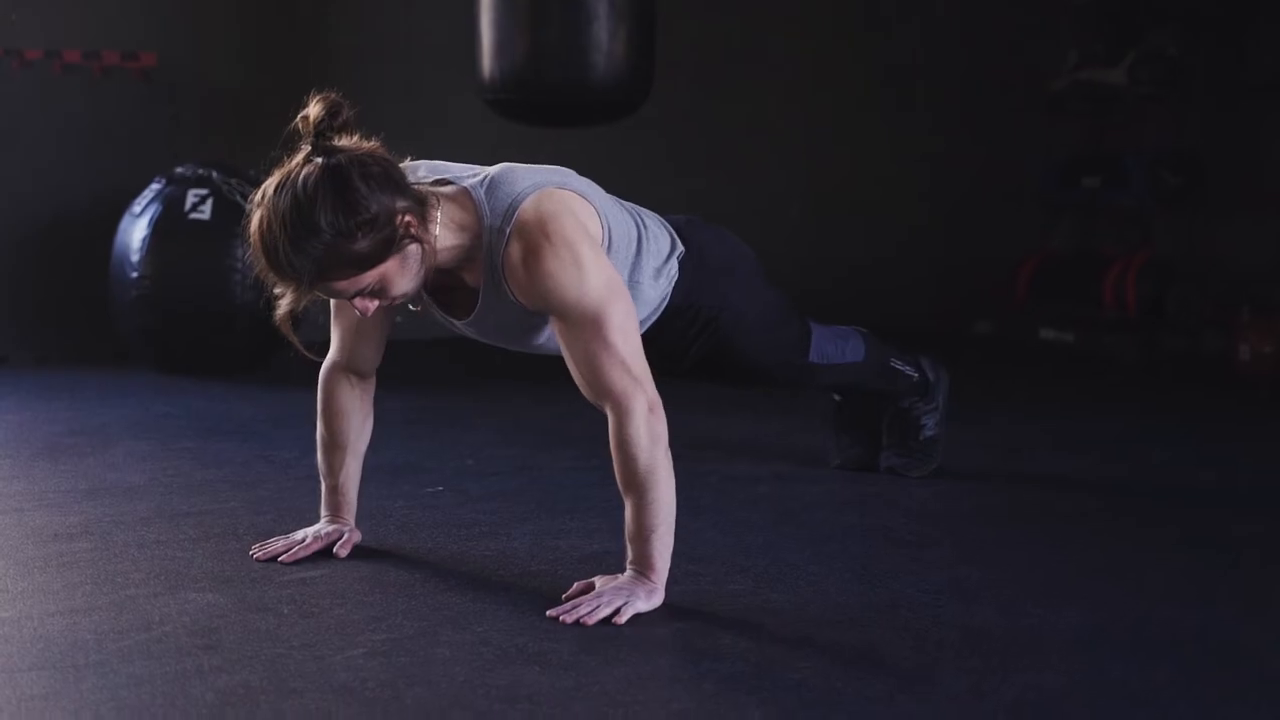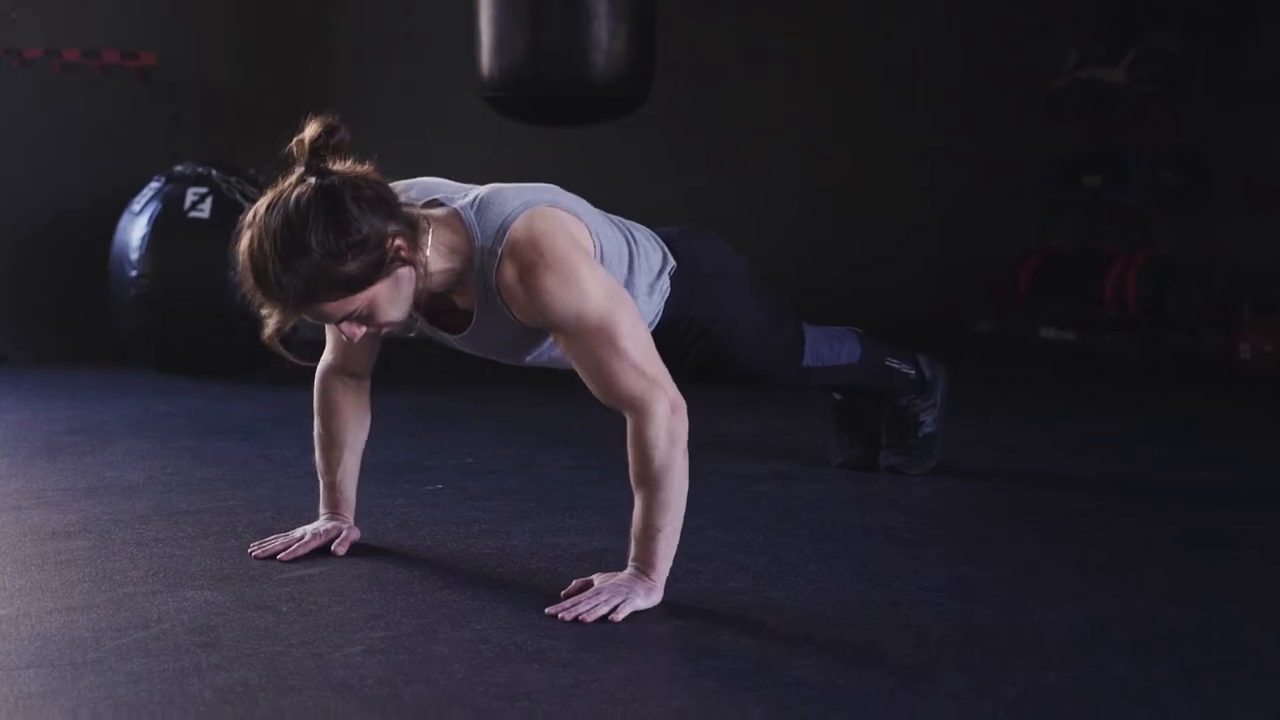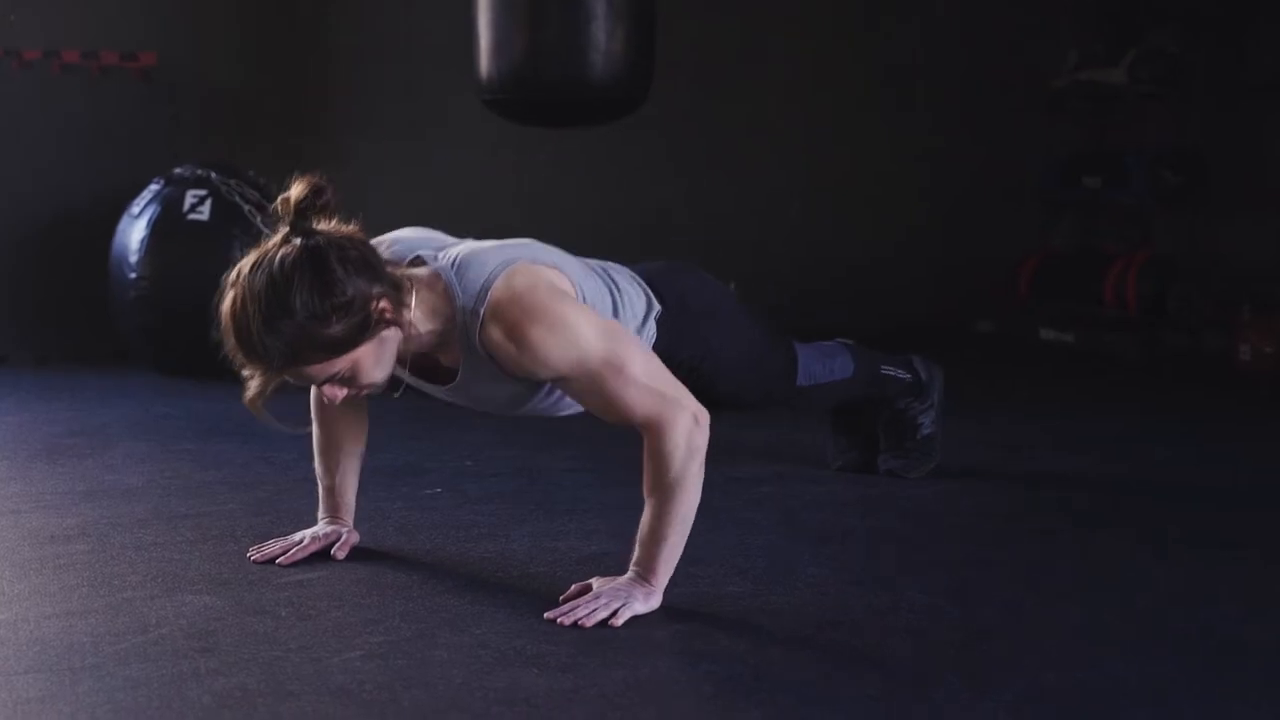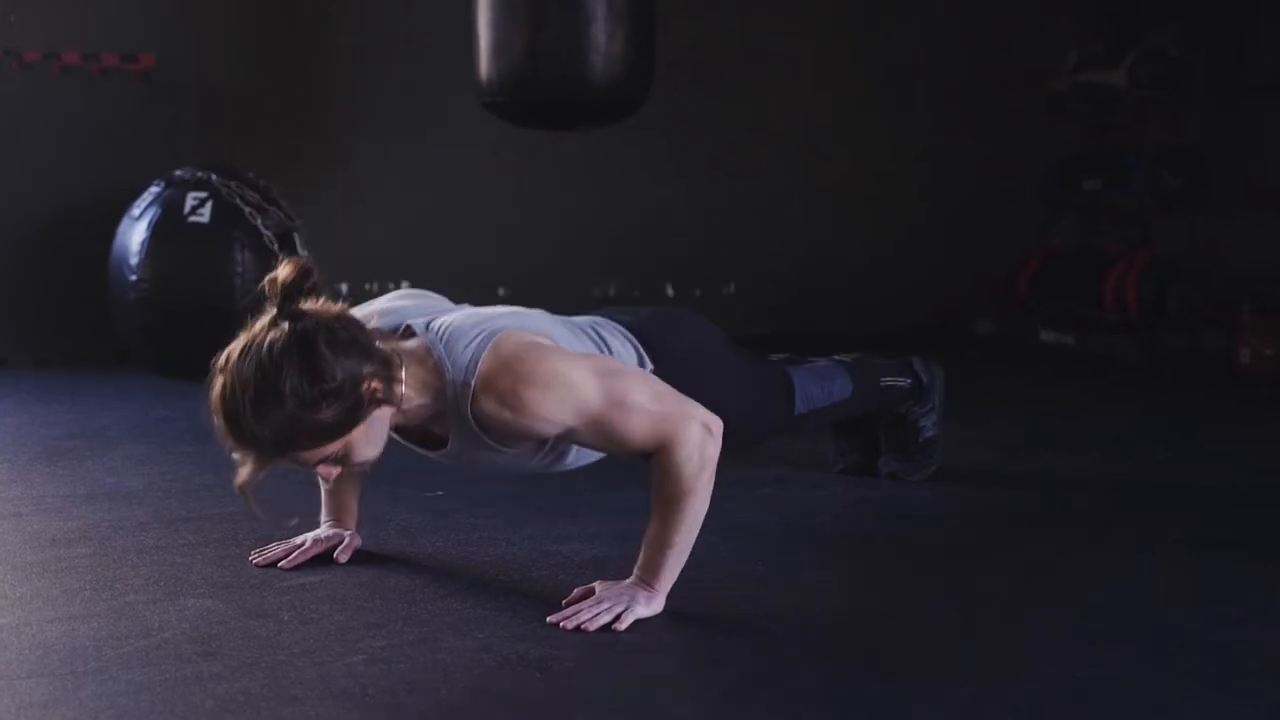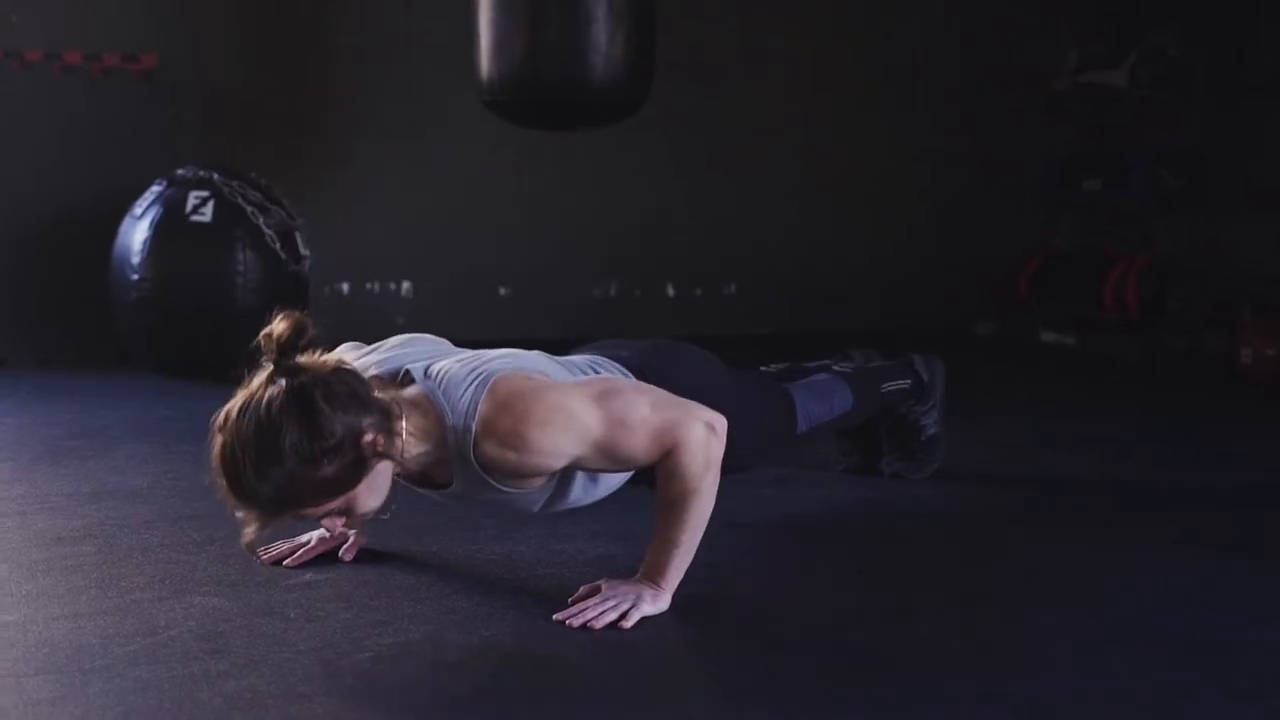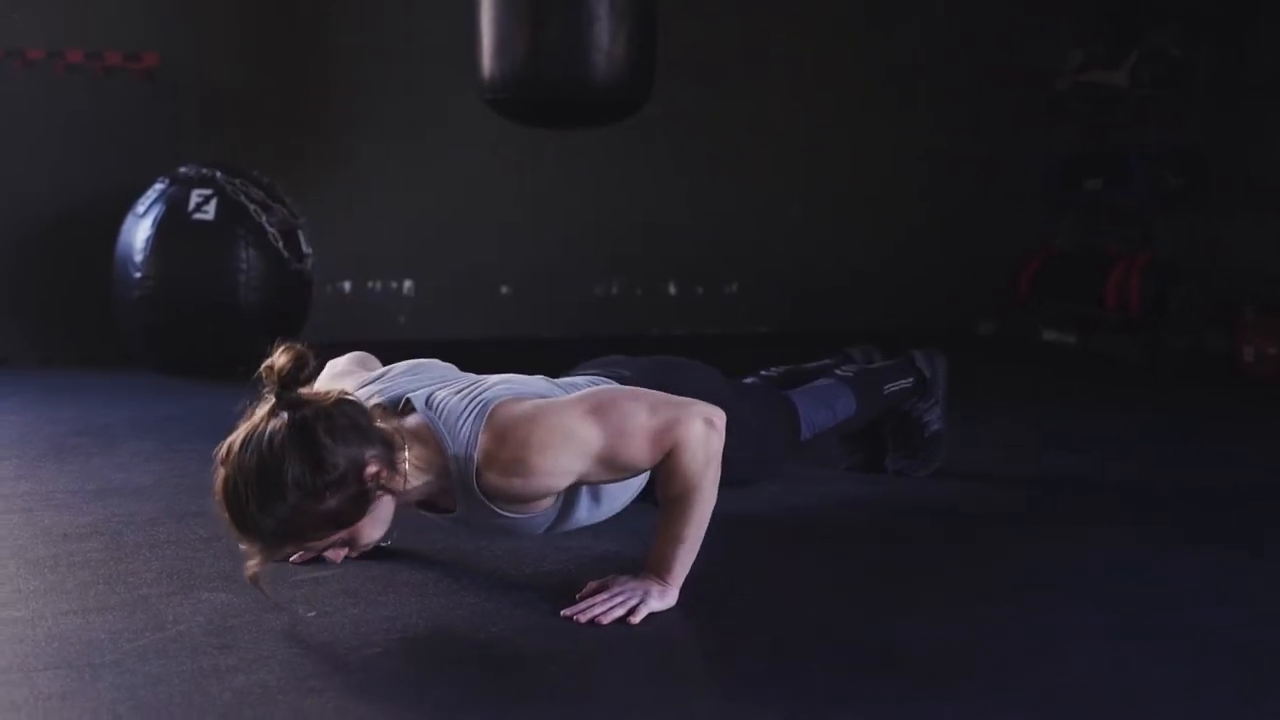
dt=0.3s
person 1, frame 1
left shoulder: (539, 239)
right shoulder: (376, 224)
left elbow: (635, 406)
right elbow: (347, 371)
left wrist: (648, 578)
right wrist: (337, 514)
left hip: (690, 282)
right hip: (624, 298)
left knee: (798, 355)
right knee: (792, 368)
left ankle: (912, 382)
right ankle: (861, 409)
person 1, frame 2
left shoulder: (532, 259)
right shoulder: (370, 244)
left elbow: (657, 407)
right elbow: (342, 374)
left wrist: (648, 575)
right wrist: (336, 512)
left hip: (682, 291)
right hip: (617, 303)
left knee: (794, 357)
right knee: (795, 363)
left ankle: (909, 380)
right ankle: (863, 400)
person 1, frame 3
left shoulder: (515, 313)
right shoulder: (359, 287)
left elbow: (681, 419)
right elbow: (340, 396)
left wrist: (646, 582)
right wrist: (336, 515)
left hip: (669, 322)
right hip: (603, 314)
left knee: (789, 373)
right knee: (789, 383)
left ankle: (906, 382)
right ankle: (857, 411)
person 1, frame 4
left shoulder: (506, 381)
right shoulder: (350, 350)
left elbow: (695, 433)
left wrist: (649, 587)
right wrist: (339, 522)
left hip: (662, 367)
right hip: (597, 349)
left knee: (784, 399)
left ankle: (906, 386)
right ankle: (838, 368)
person 1, frame 5
left shoulder: (506, 426)
right shoulder: (347, 388)
left elbow: (700, 433)
left wrist: (657, 586)
right wrist: (341, 526)
left hip: (665, 395)
right hip: (596, 381)
left knee: (786, 412)
right knee: (776, 398)
left ankle: (905, 383)
right ankle: (838, 367)
person 1, frame 6
left shoulder: (507, 454)
right shoulder: (345, 409)
left elbow: (699, 427)
left wrist: (663, 581)
right wrist: (343, 525)
left hip: (674, 413)
right hip: (595, 391)
left knee: (789, 419)
right knee: (776, 402)
left ankle: (908, 380)
right ankle: (843, 368)
